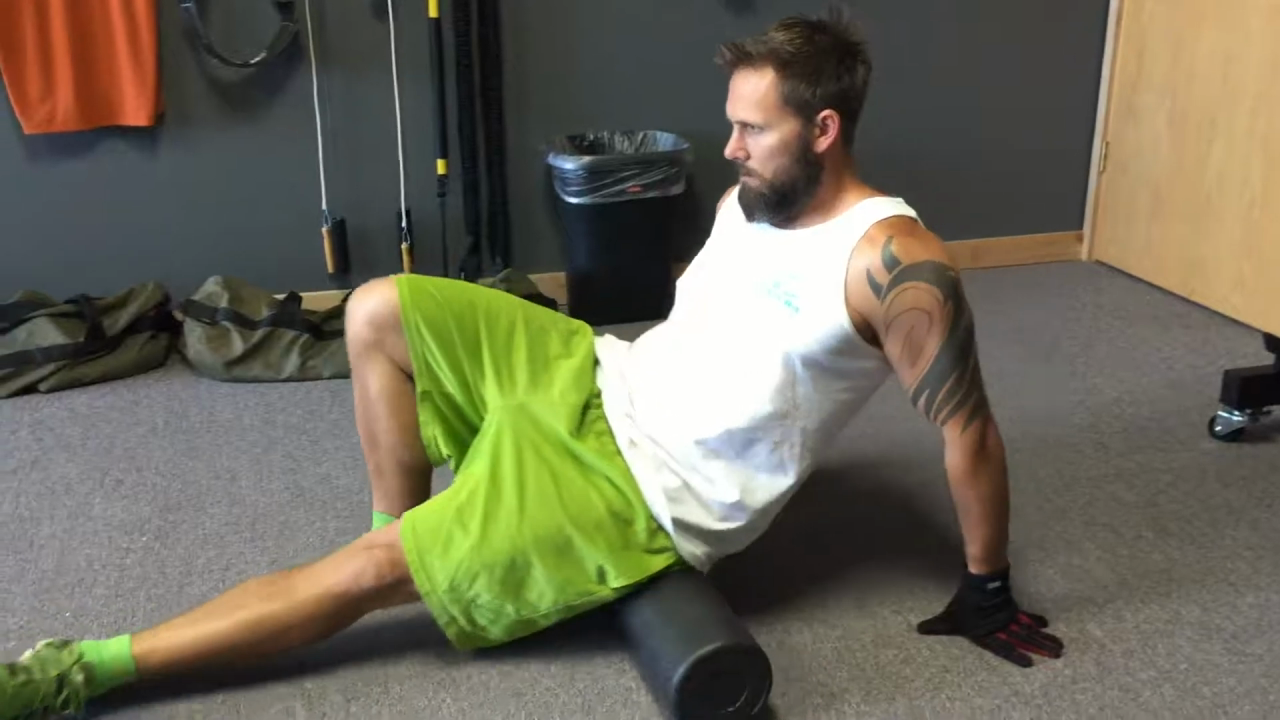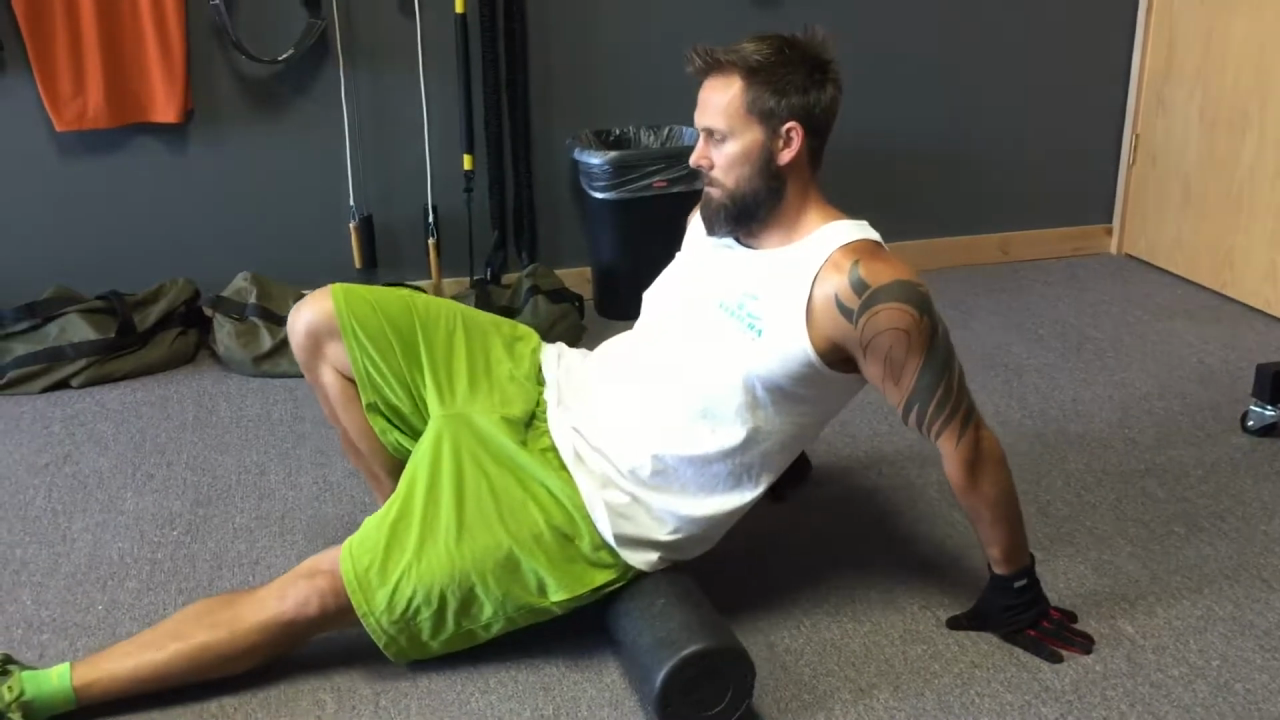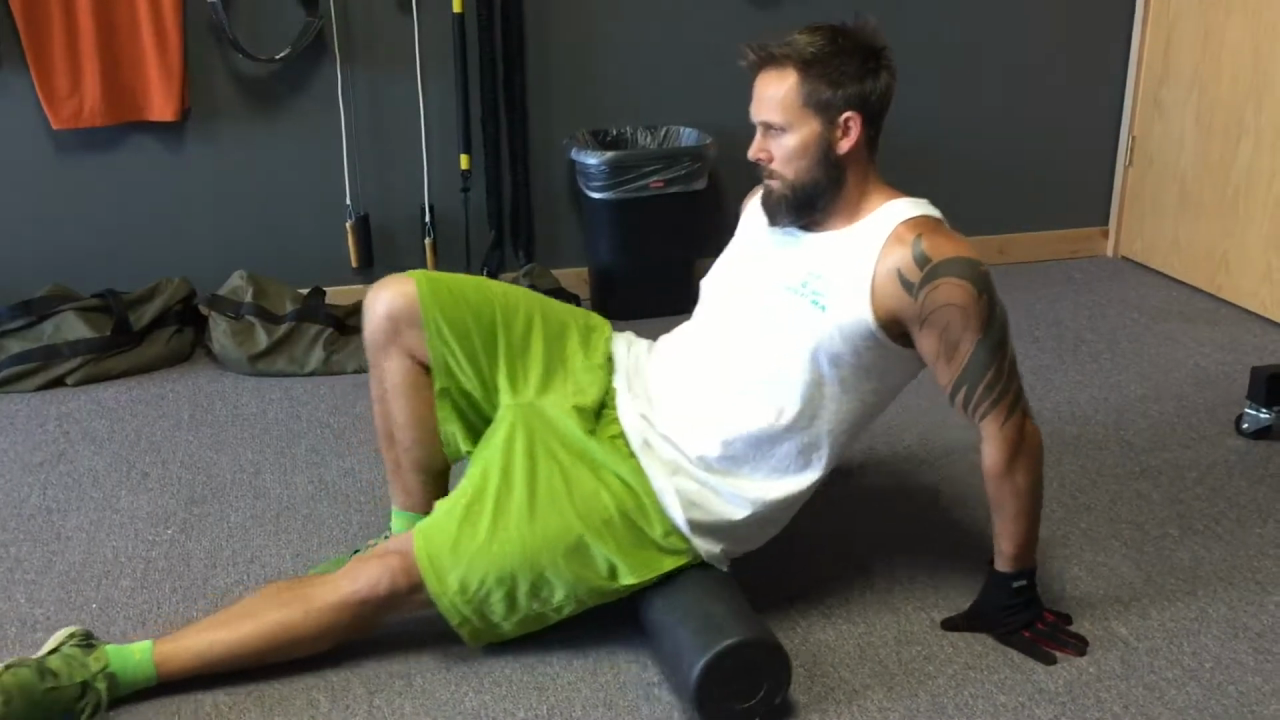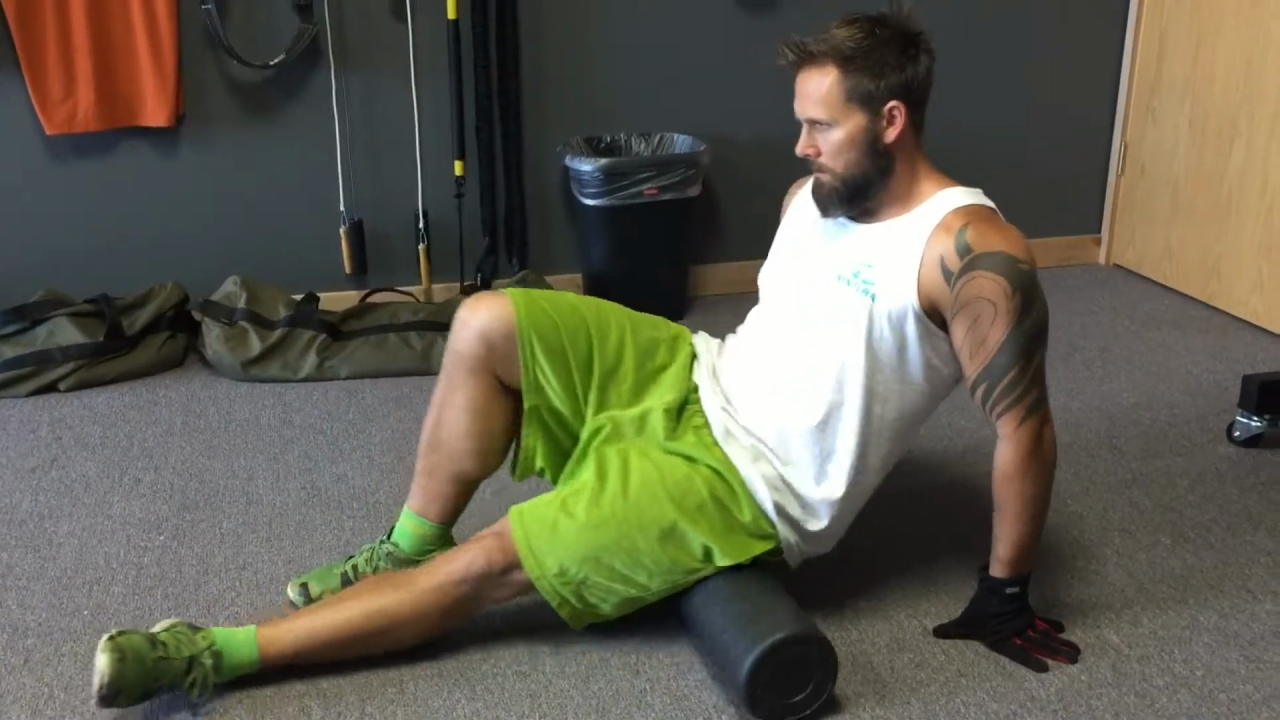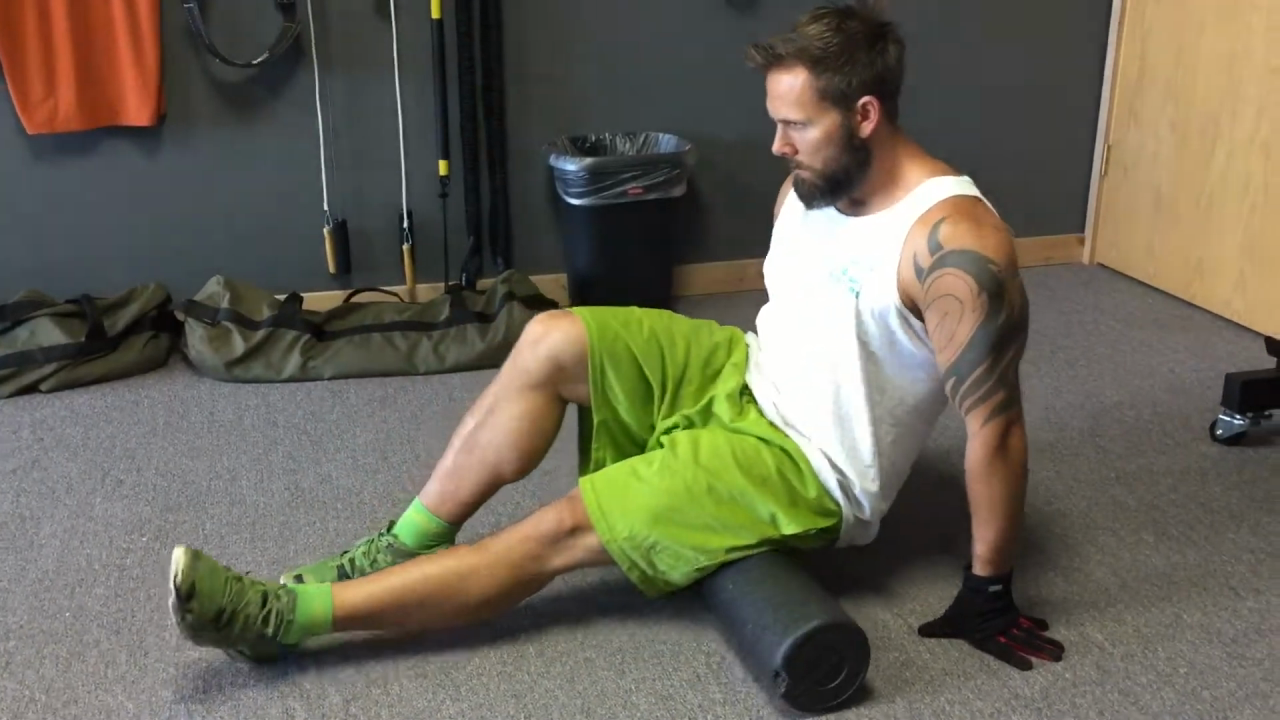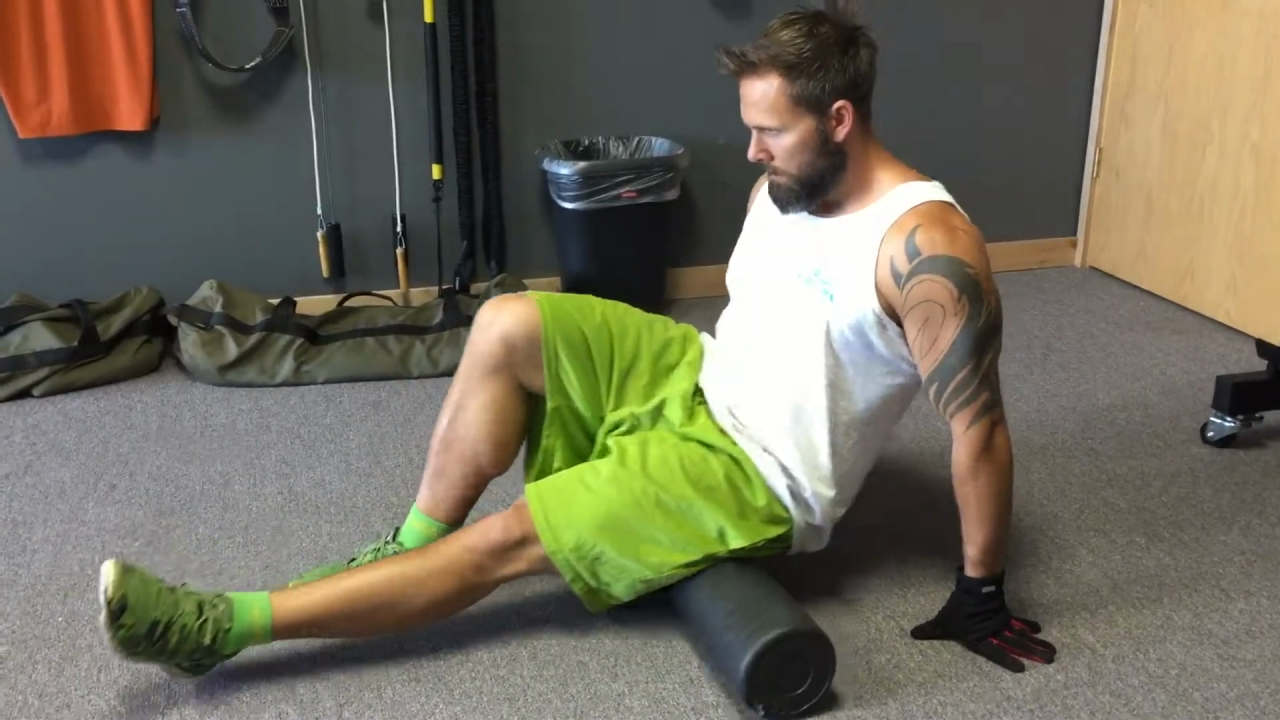
dt=0.5s
person 1, frame 1
left shoulder: (892, 261)
right shoulder: (750, 198)
left elbow: (968, 432)
left wrist: (985, 594)
left hip: (647, 493)
right hip: (602, 382)
left knee: (376, 571)
right knee: (382, 312)
right ankle: (394, 529)
person 1, frame 2
left shoulder: (856, 286)
right shoulder: (722, 213)
left elbow: (962, 440)
left wrist: (1013, 589)
left hip: (589, 502)
right hip: (551, 390)
left knee: (315, 592)
right knee: (322, 322)
right ankle: (411, 532)
person 1, frame 3
left shoulder: (917, 260)
right shoulder: (772, 203)
left elbow: (1006, 425)
left wrist: (1012, 589)
left hip: (651, 491)
right hip: (616, 382)
left knee: (388, 578)
right knee: (399, 306)
right ankle: (426, 527)
person 1, frame 4
left shoulder: (969, 249)
right shoulder: (814, 197)
left elbow: (1024, 428)
left wrist: (1004, 595)
left hip: (748, 485)
right hip: (700, 383)
left knee: (492, 562)
right knee: (489, 323)
left ankle: (218, 654)
right ankle: (406, 550)
person 1, frame 5
left shoulder: (951, 241)
right shoulder: (808, 187)
left elbow: (995, 427)
left wrist: (988, 596)
left hip: (806, 470)
right hip: (747, 379)
left knee: (562, 532)
right knee: (552, 344)
left ankle: (291, 616)
right ankle: (409, 546)
person 1, frame 6
left shoulder: (924, 245)
right shoulder: (782, 184)
left elbow: (977, 426)
left wrist: (980, 595)
left hip: (753, 476)
right hip: (698, 382)
left knee: (503, 542)
right knee: (508, 325)
left ankle: (223, 626)
right ankle: (413, 545)
